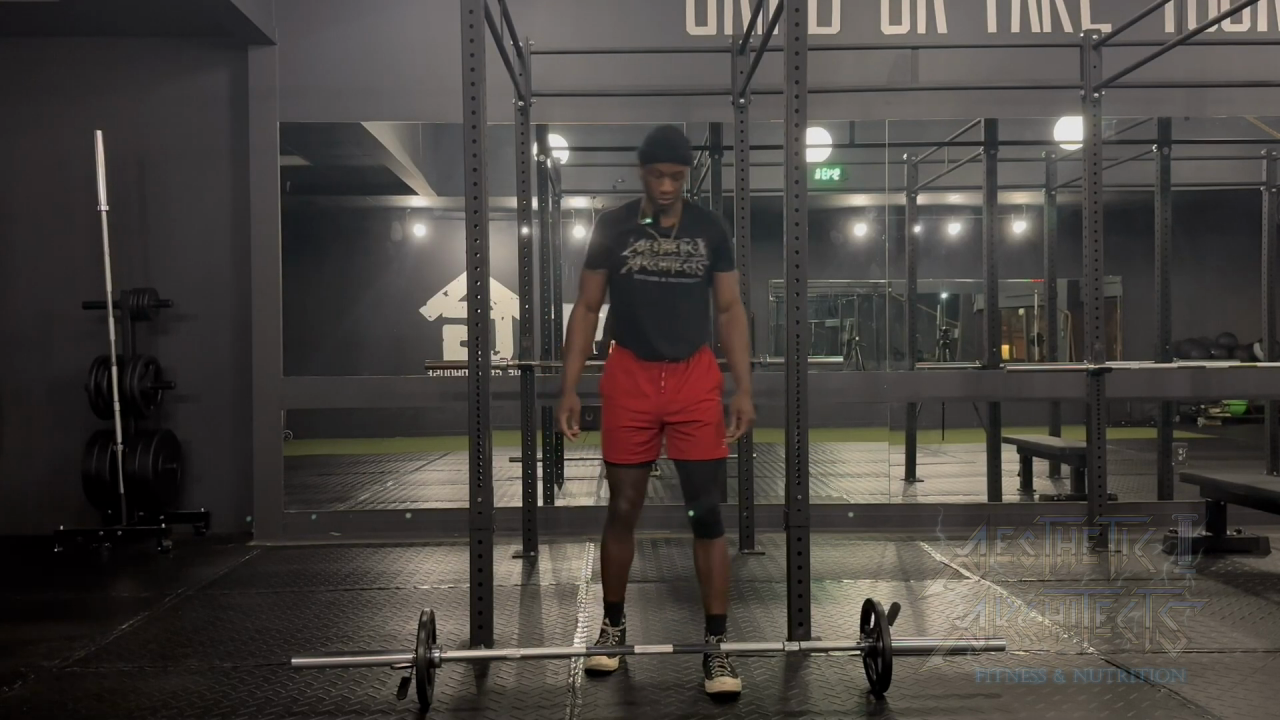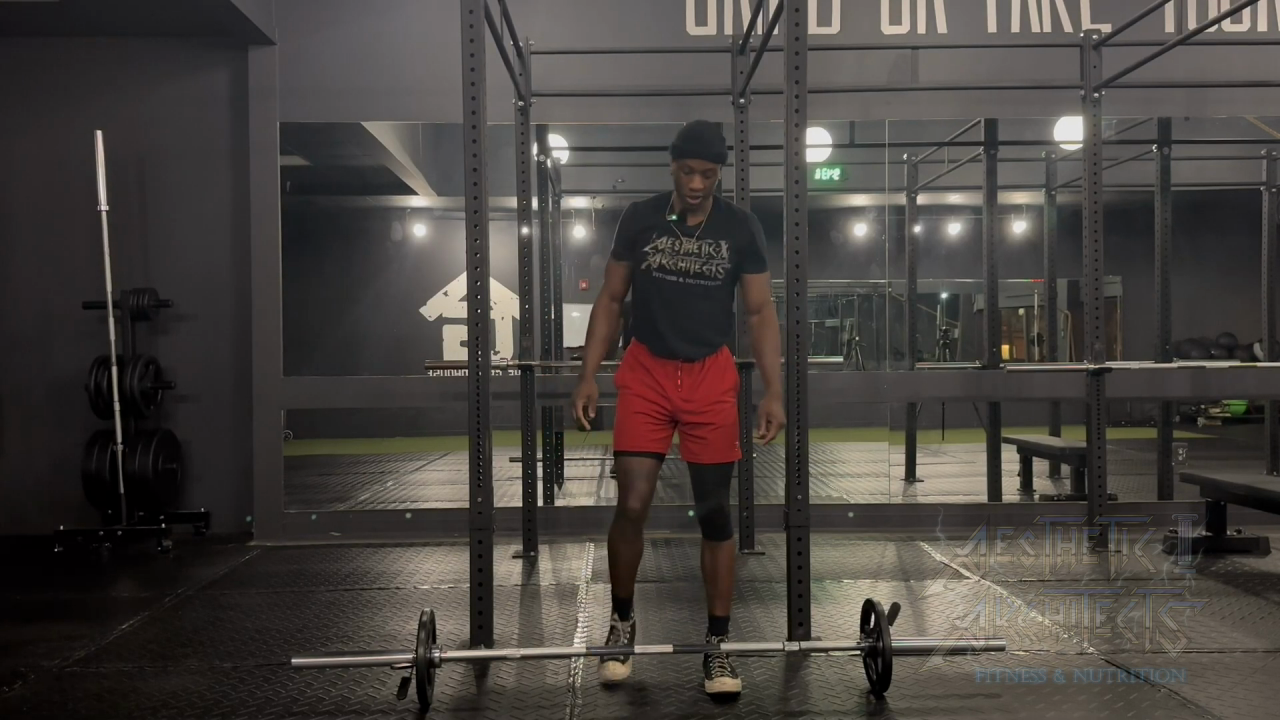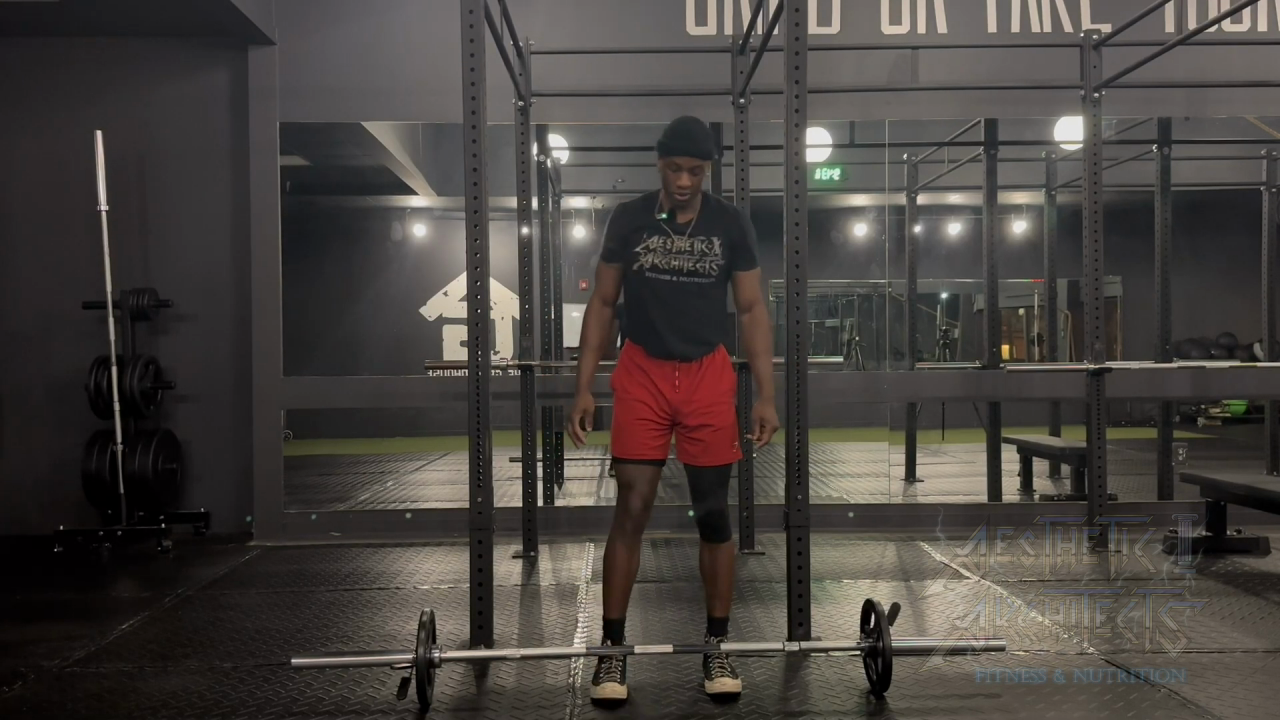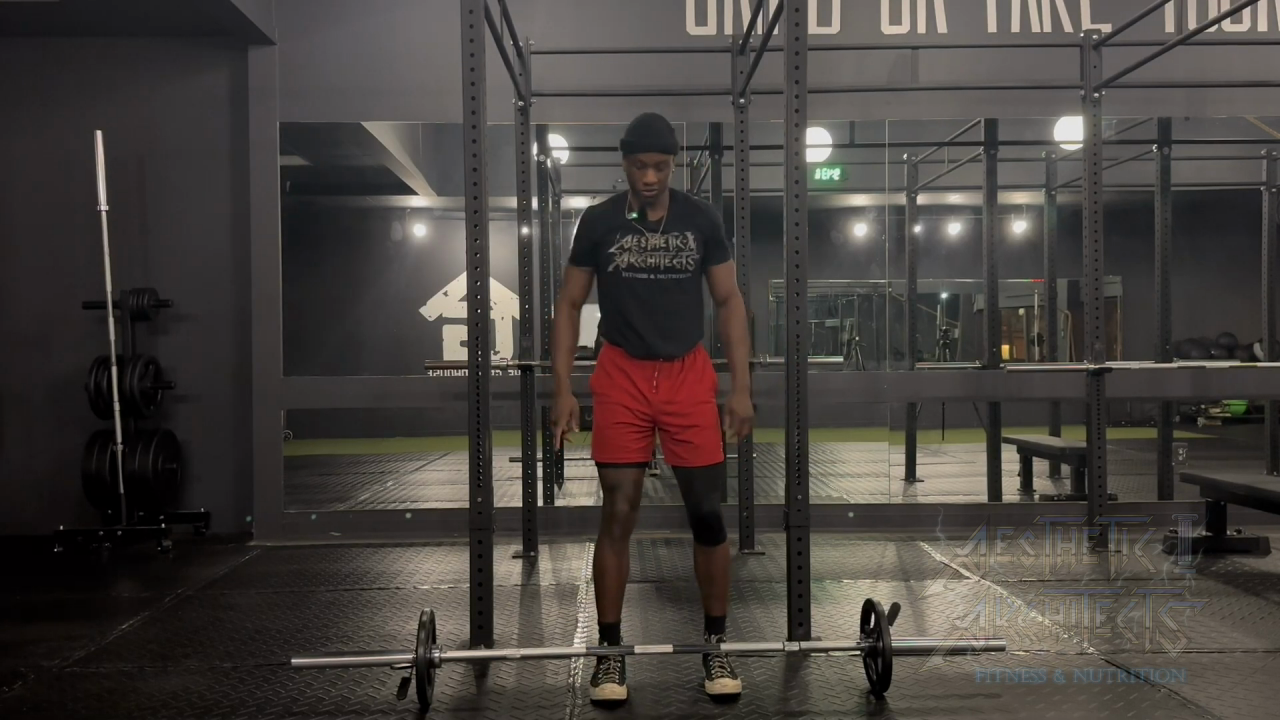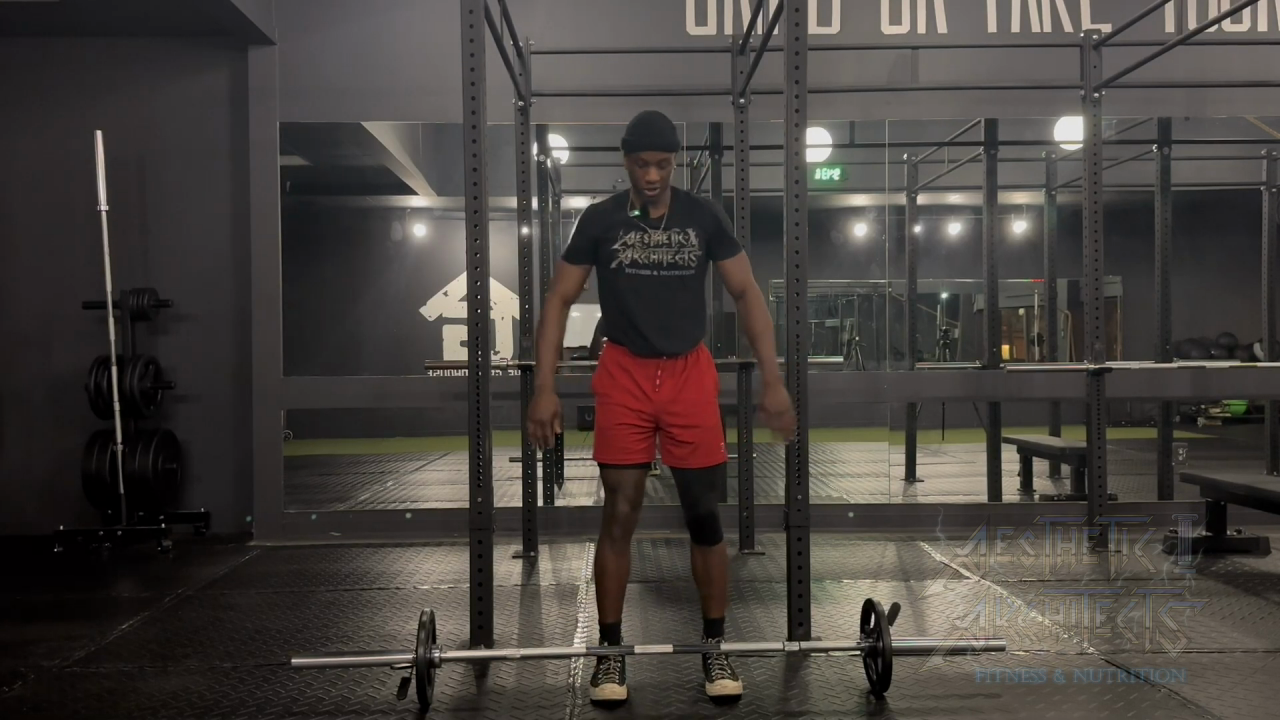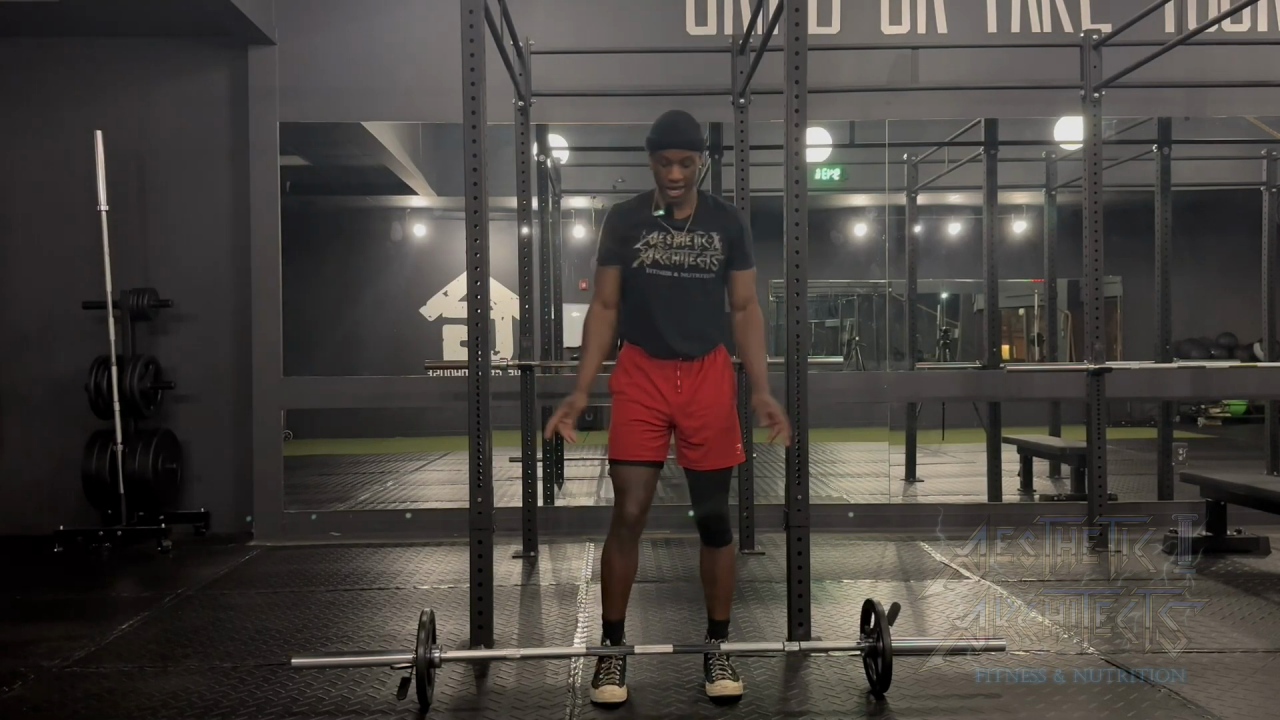
dt=0.3s
person 1, frame 1
left shoulder: (711, 228)
right shoulder: (612, 227)
left elbow: (730, 310)
right elbow: (586, 308)
left wrist: (743, 389)
right wrist: (569, 388)
left hip: (695, 378)
right hip: (630, 378)
left knee: (707, 512)
right knee: (623, 509)
left ankle: (715, 644)
right ankle: (613, 624)
person 1, frame 2
left shoulder: (740, 228)
right shoulder: (639, 218)
left elbow: (760, 312)
right elbow: (611, 299)
left wrist: (773, 392)
right wrist: (588, 375)
left hip: (711, 378)
right hip: (645, 374)
left knee: (715, 514)
right knee: (631, 507)
left ankle: (717, 646)
right ankle: (622, 621)
person 1, frame 3
left shoulder: (731, 223)
right shoulder: (628, 219)
left elbow: (752, 310)
right elbow: (602, 304)
left wrist: (766, 395)
right wrist: (583, 386)
left hip: (708, 378)
right hip: (641, 376)
left knee: (713, 515)
right knee: (630, 513)
left ankle: (716, 646)
right ankle: (613, 647)
person 1, frame 4
left shoulder: (701, 218)
right shoulder: (598, 221)
left elbow: (730, 302)
right elbow: (568, 307)
left wrist: (741, 386)
right wrist: (562, 388)
left hip: (689, 378)
right hip: (621, 379)
left knee: (707, 514)
right knee: (618, 516)
left ankle: (715, 642)
right ankle: (610, 650)
person 1, frame 5
left shoulder: (703, 215)
right shoulder: (599, 220)
left elbow: (748, 294)
right elbow: (558, 302)
left wrist: (773, 379)
right wrist: (544, 389)
left hip: (690, 375)
right hip: (623, 377)
left knee: (705, 517)
right knee: (619, 516)
left ankle: (715, 646)
right ankle: (611, 650)
person 1, frame 6
left shoulder: (728, 222)
right shoulder: (624, 221)
left elbow: (746, 310)
right elbow: (605, 309)
left wrist: (760, 389)
right wrist: (581, 389)
left hip: (710, 378)
right hip: (641, 378)
left knee: (714, 517)
right knee: (628, 516)
left ankle: (717, 647)
right ankle: (612, 650)
